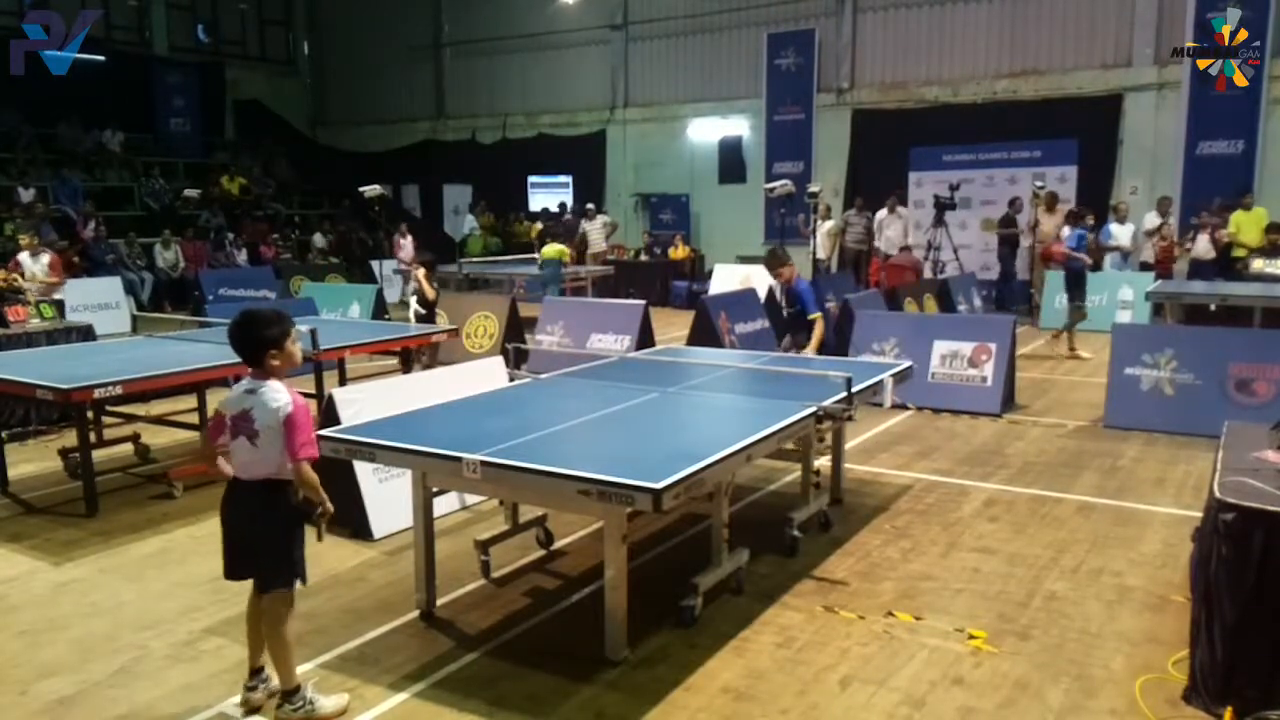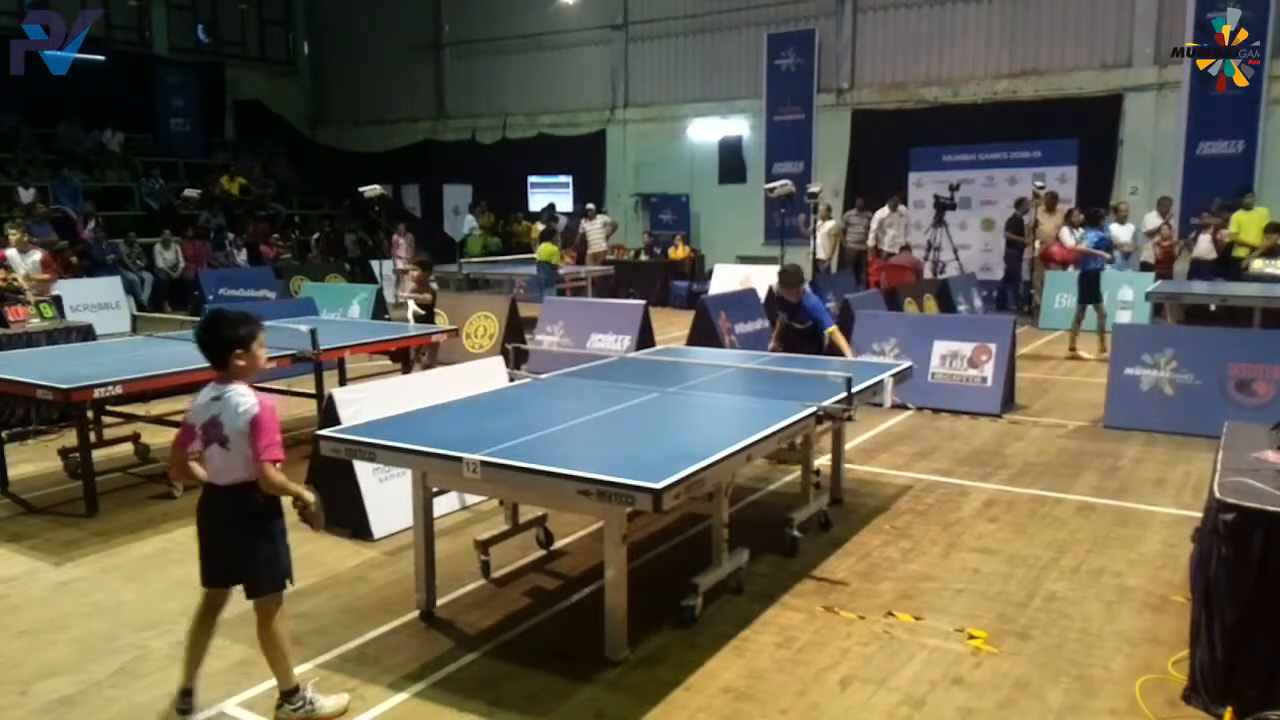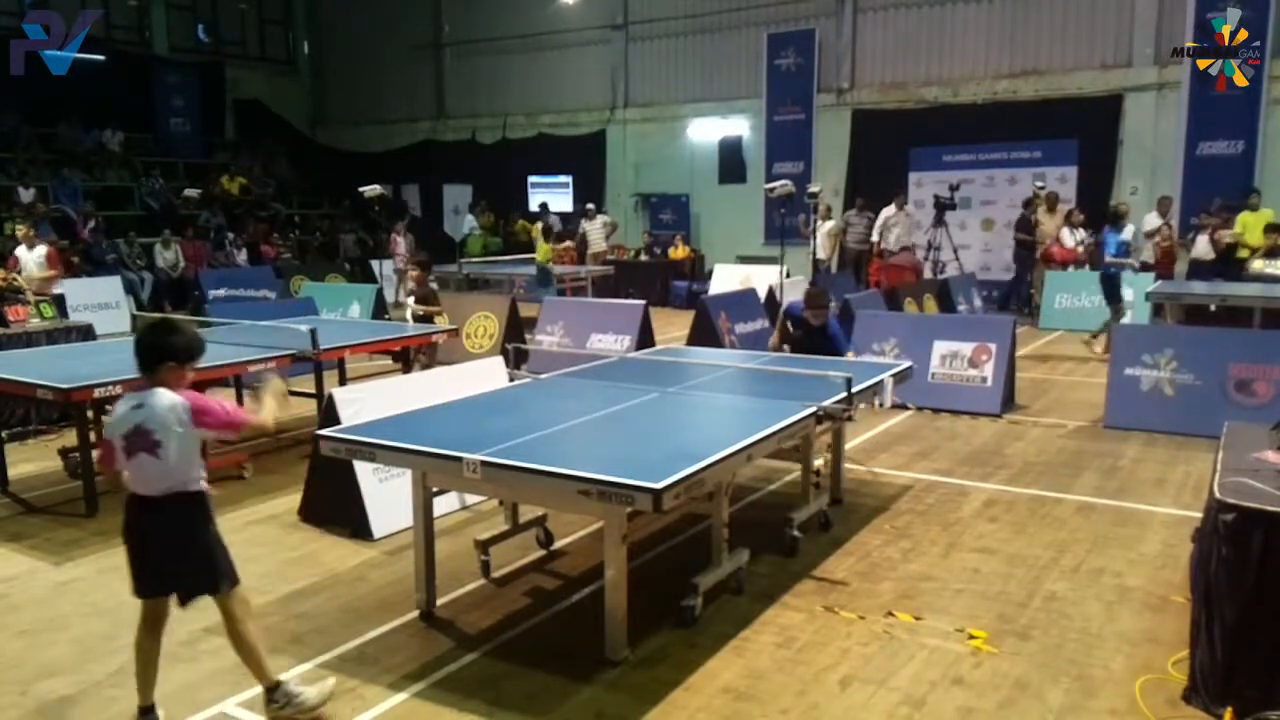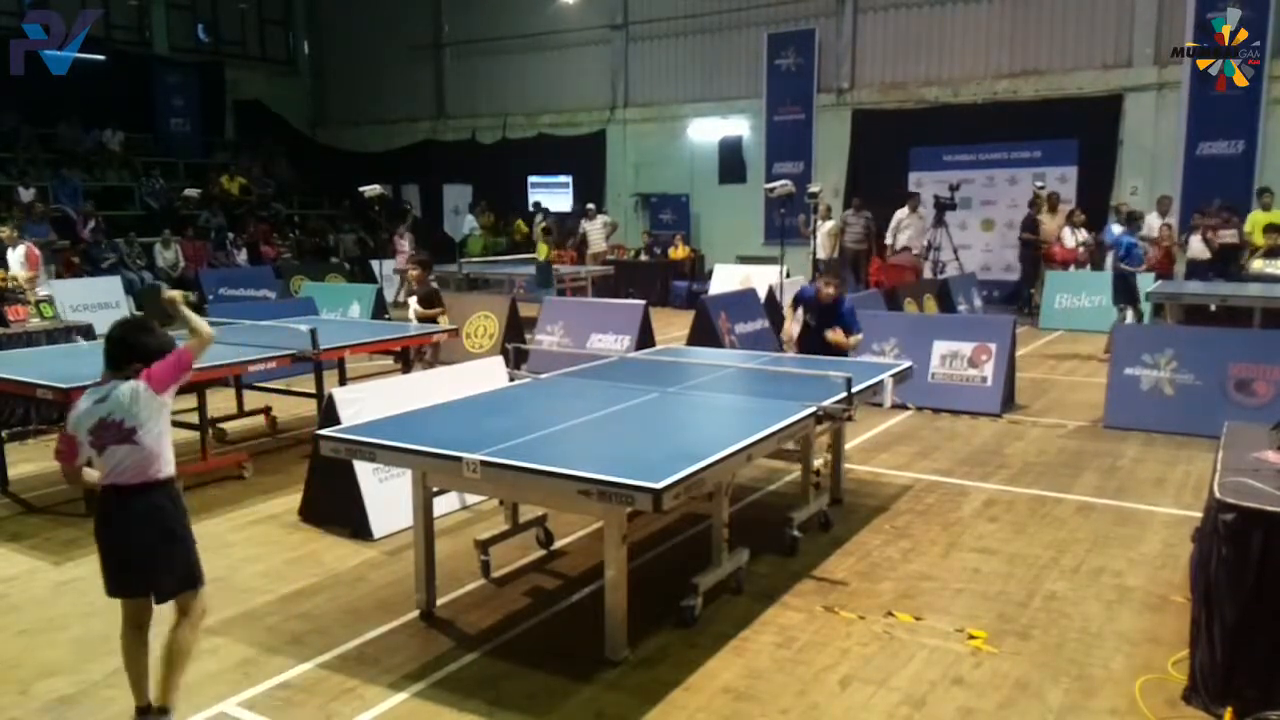
dt=0.3s
person 1, frame 1
left shoulder: (234, 396)
right shoulder: (291, 404)
left elbow: (208, 451)
right elbow: (302, 474)
right wrist: (323, 501)
left hip: (238, 500)
right hip: (274, 504)
left knee: (261, 593)
right knee: (279, 605)
left ankle: (256, 681)
person 1, frame 2
left shoulder: (200, 403)
right shoulder: (257, 406)
left elbow: (179, 464)
right elbow: (267, 476)
right wrist: (302, 494)
left hip: (213, 505)
right hip: (251, 508)
left knee: (212, 600)
right knee: (269, 607)
person 1, frame 3
left shoulder: (117, 412)
right shoulder: (186, 407)
left elbow: (113, 474)
right elbow: (262, 424)
right wrist: (273, 394)
left hip: (140, 517)
right hip: (185, 516)
left knee: (153, 614)
right knee: (234, 608)
person 1, frame 4
left shoulder: (82, 409)
right shoulder: (146, 389)
left elbow: (72, 474)
right elbow: (204, 337)
right wrist: (178, 306)
left hip: (113, 511)
right hip: (158, 507)
left knee: (135, 616)
right knee: (191, 610)
